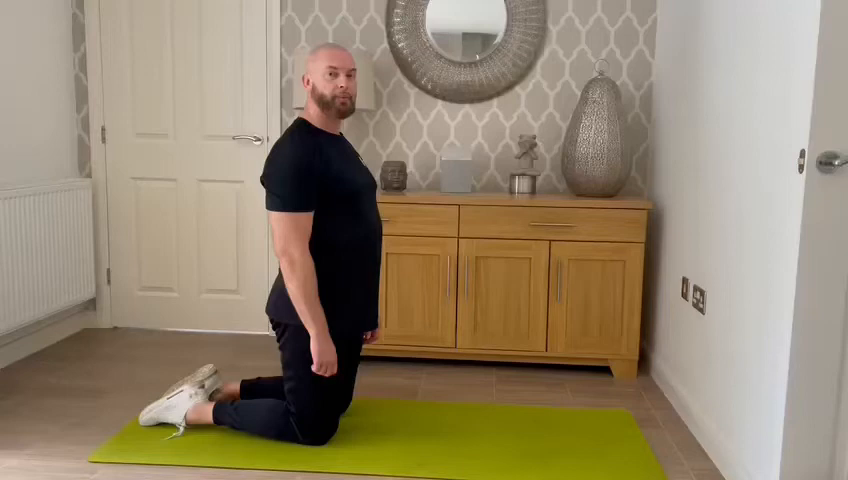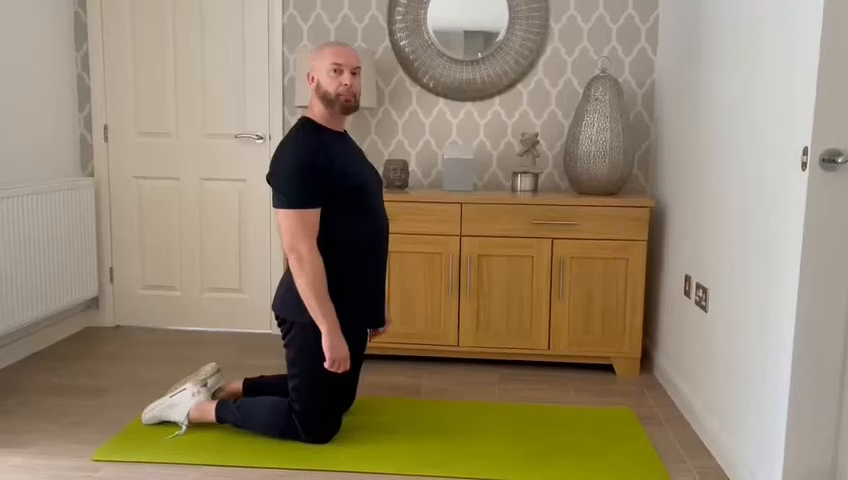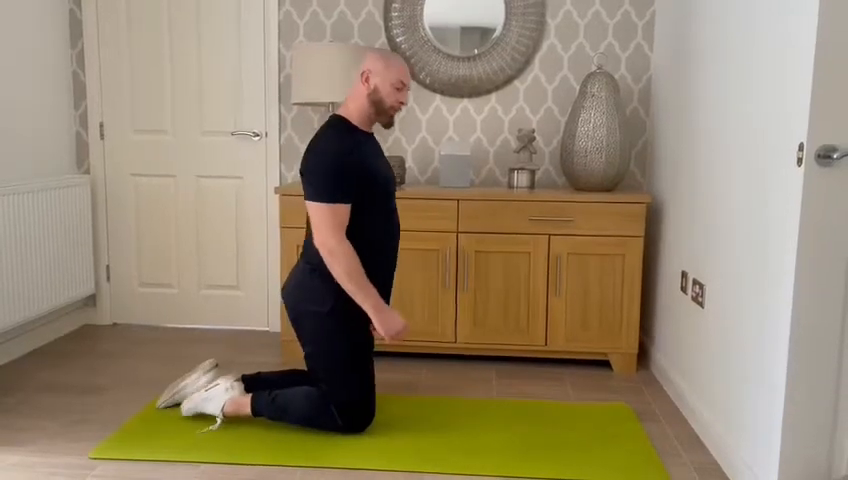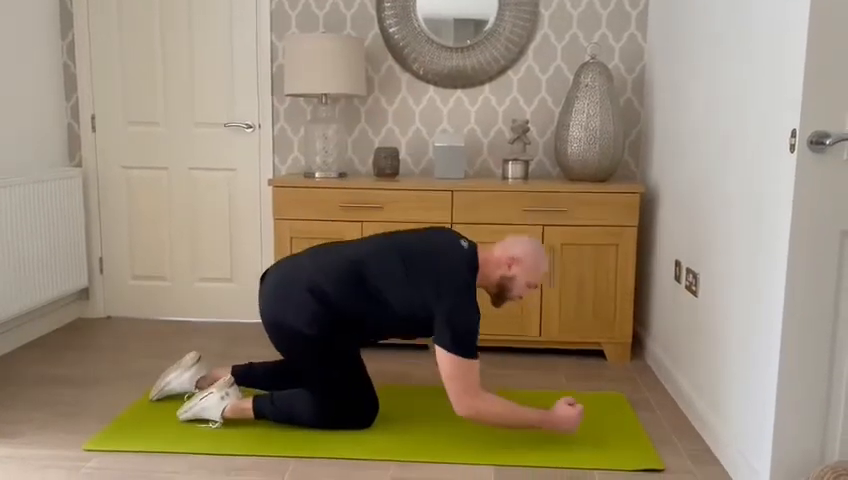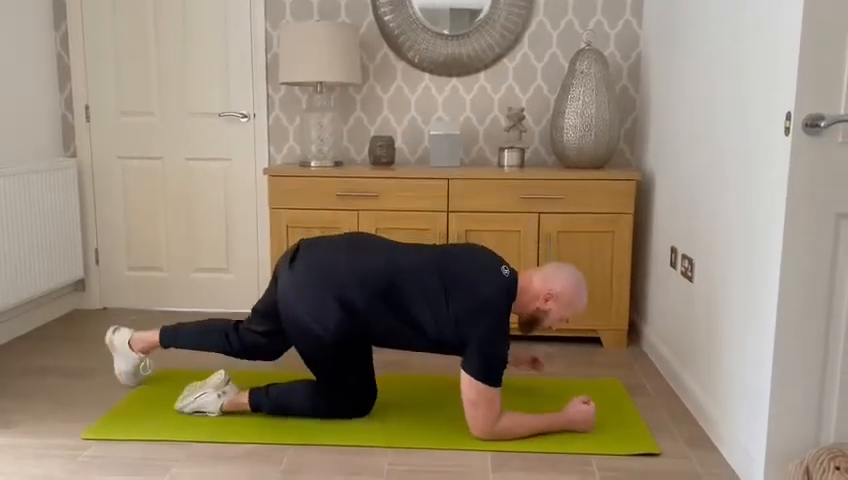
dt=0.7s
person 1, frame 1
left shoulder: (339, 145)
right shoulder: (295, 154)
right elbow: (292, 252)
left wrist: (364, 313)
right wrist: (319, 334)
left hip: (344, 310)
right hip: (312, 314)
left knee: (332, 403)
right knee: (313, 426)
left ankle: (221, 388)
right ankle: (194, 408)
person 1, frame 2
left shoulder: (343, 142)
right shoulder: (301, 151)
right elbow: (300, 249)
left wrist: (372, 304)
right wrist: (329, 330)
left hip: (349, 306)
right hip: (318, 312)
left knee: (335, 401)
right knee: (315, 424)
left ankle: (225, 387)
right ankle: (199, 407)
person 1, frame 3
left shoulder: (363, 140)
right shoulder: (334, 148)
right elbow: (330, 242)
left wrist: (376, 302)
right wrist: (379, 311)
left hip: (333, 296)
right hip: (327, 300)
left knee: (328, 383)
right knee: (352, 411)
left ankle: (220, 382)
right ankle: (231, 401)
person 1, frame 4
left shoulder: (455, 248)
right shoulder: (457, 293)
right elbow: (466, 403)
left wrist: (474, 383)
right wrist: (549, 420)
left hip: (287, 286)
right hip: (300, 309)
left knee: (320, 377)
right knee: (355, 409)
left ankle: (207, 376)
right ankle: (230, 405)
person 1, frame 5
left shoulder: (492, 268)
right shoulder: (491, 317)
right elbow: (485, 425)
left wrist: (510, 358)
right wrist: (565, 420)
left hip: (309, 261)
right hip: (321, 300)
left knee: (254, 340)
right knee: (353, 399)
left ankle: (135, 341)
right ankle: (232, 399)
